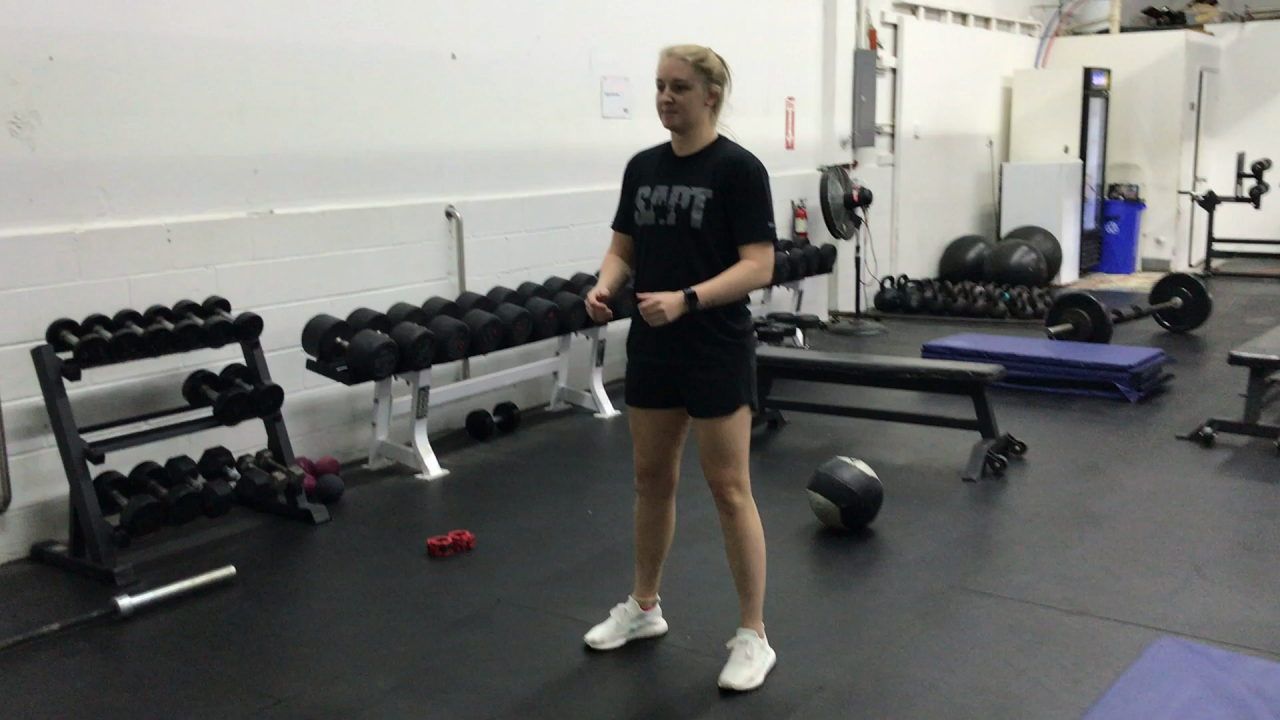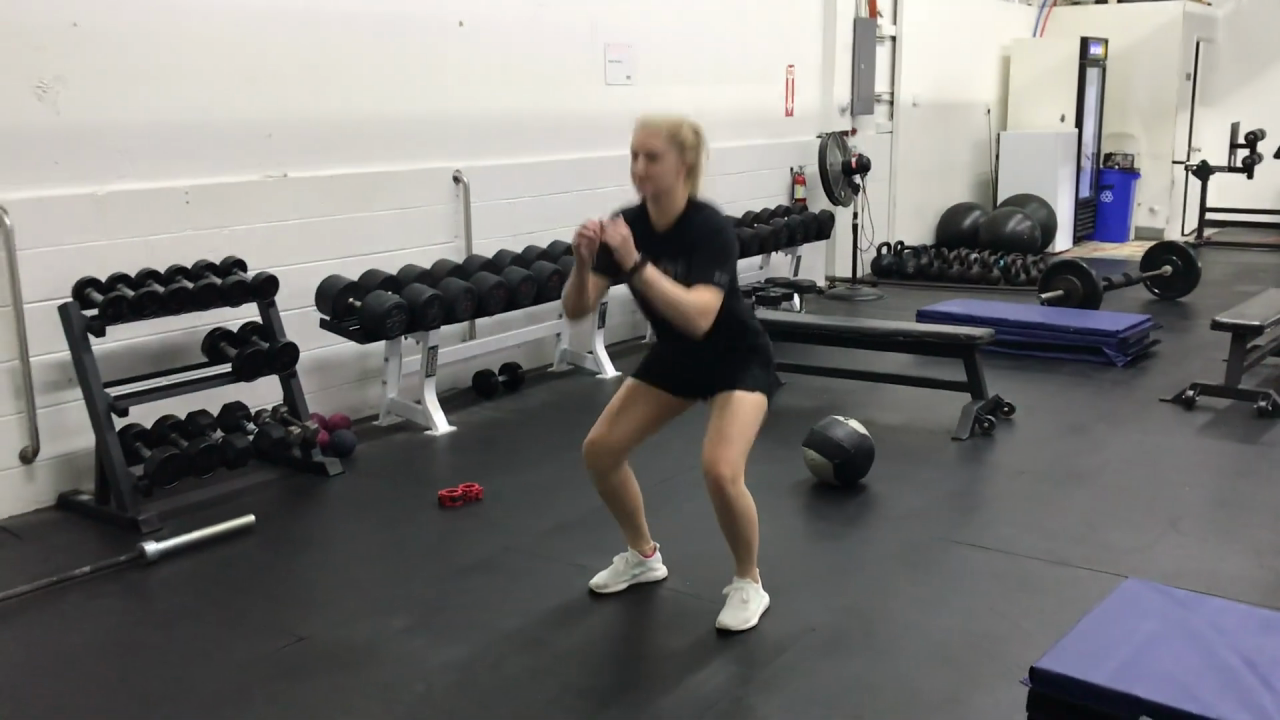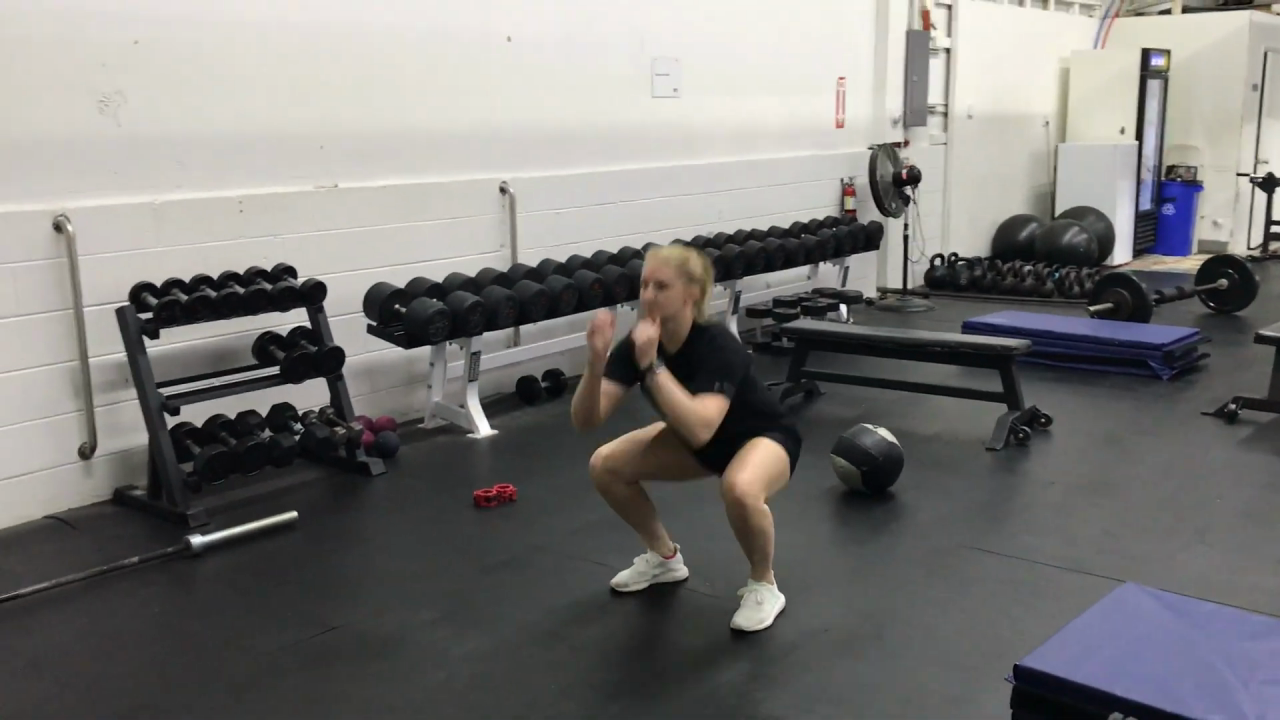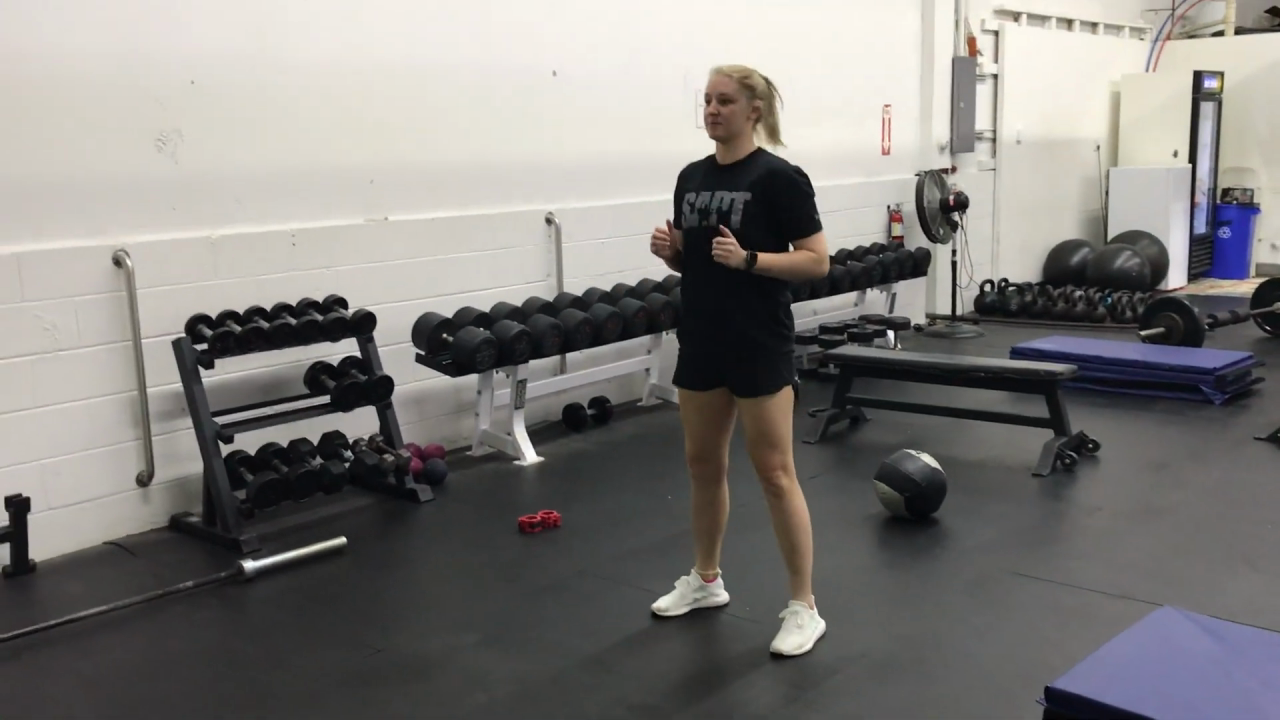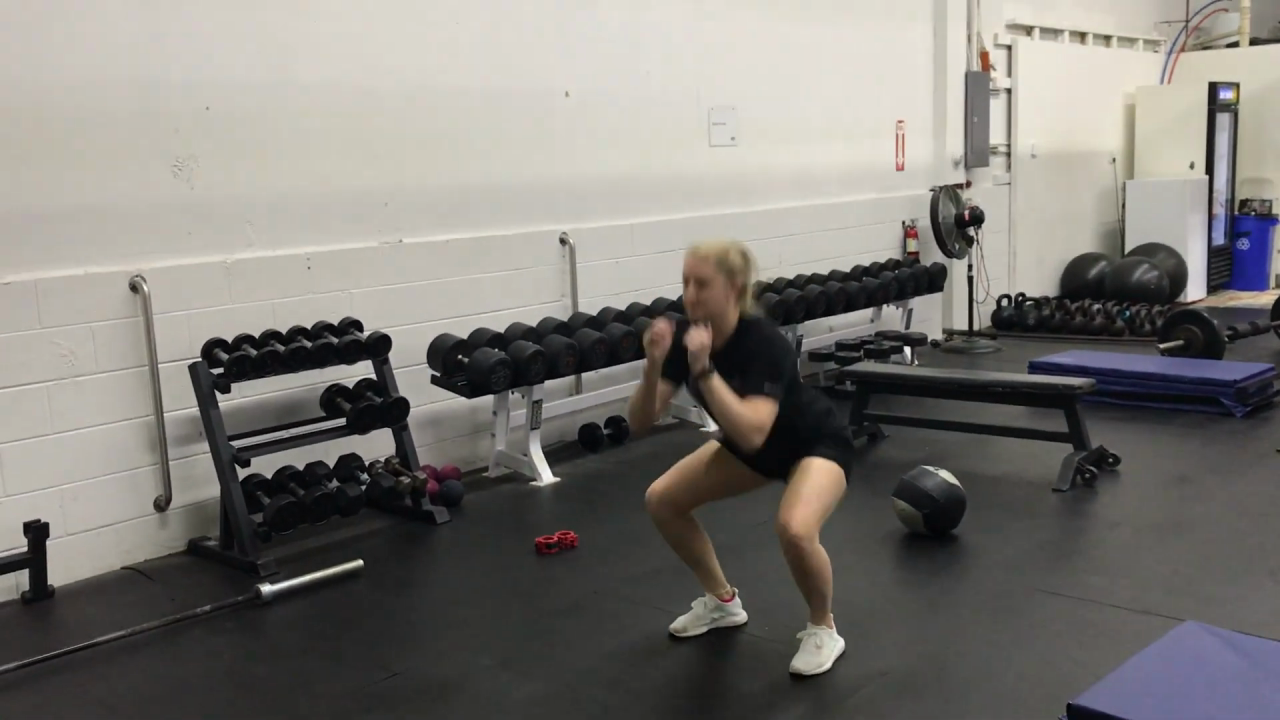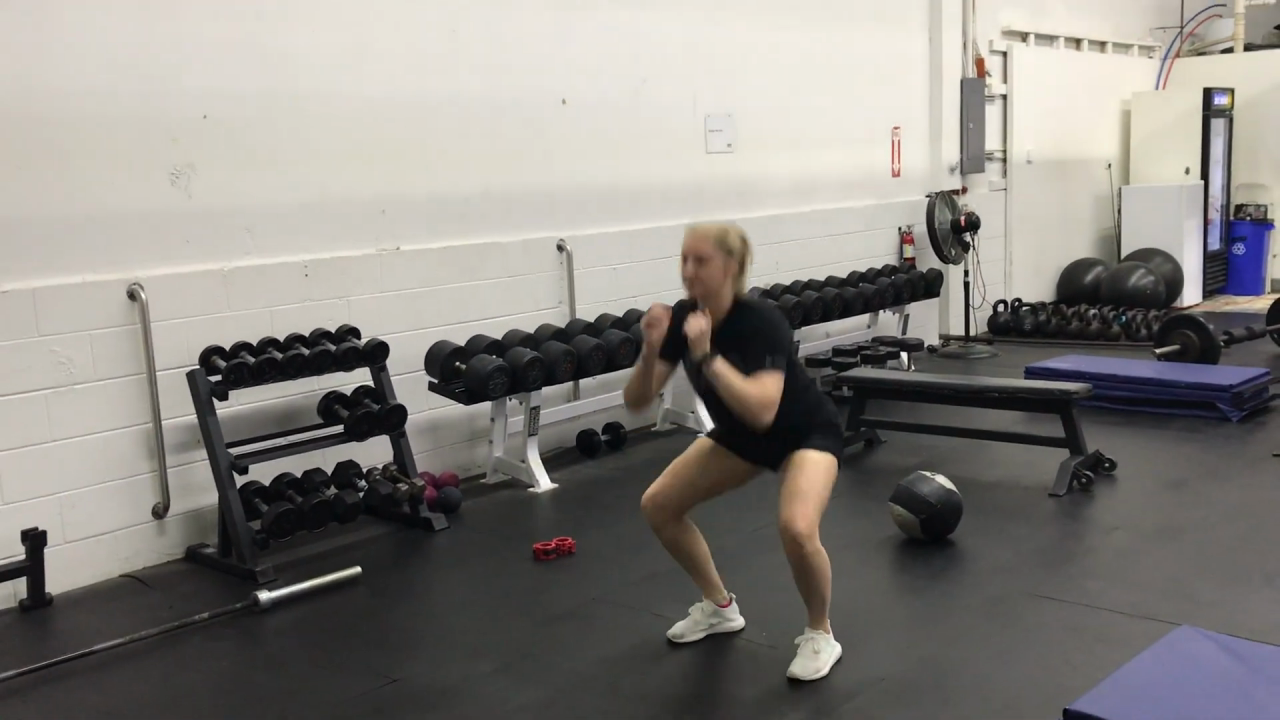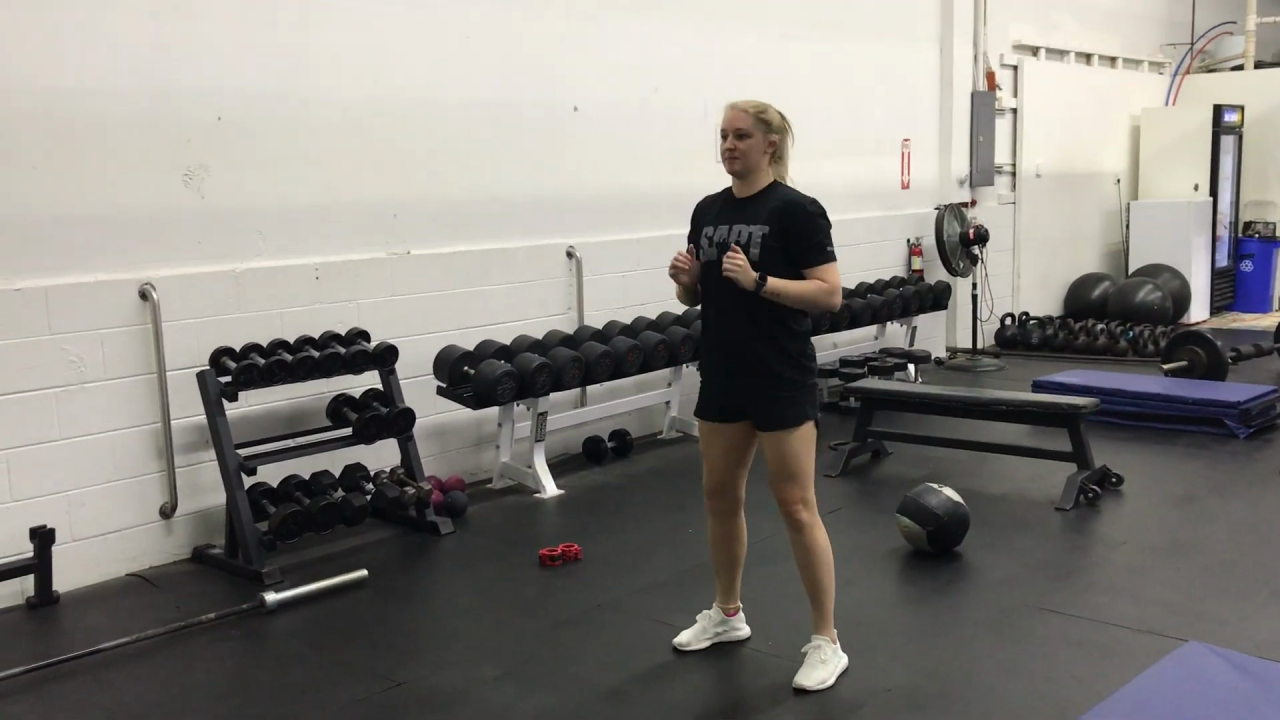
dt=0.7s
person 1, frame 1
left shoulder: (738, 168)
right shoulder: (642, 167)
left elbow: (758, 267)
right elbow: (623, 250)
left wrist: (686, 300)
right wrist: (603, 289)
left hip: (717, 353)
right hip: (650, 349)
left knee: (728, 488)
right knee: (651, 480)
left ankle: (753, 636)
right ankle: (643, 608)
person 1, frame 2
left shoulder: (710, 230)
right shoulder: (626, 224)
left elbow: (698, 318)
right elbow: (577, 310)
left wrist: (636, 264)
right wrist: (582, 264)
left hip: (738, 361)
right hip: (673, 357)
left knee: (720, 470)
right knee: (598, 451)
left ankle: (748, 583)
right ankle: (643, 556)
person 1, frame 3
left shoulder: (719, 347)
right shoulder: (639, 342)
left elbow: (699, 430)
right elbow: (585, 420)
left wrist: (651, 365)
right wrist: (596, 361)
left hip: (763, 435)
right hip: (693, 435)
left knee: (739, 491)
right knee: (605, 466)
left ankle: (764, 586)
right ankle: (665, 556)
person 1, frame 4
left shoulder: (779, 178)
right shoulder: (692, 176)
left elbow: (817, 261)
left wrist: (747, 259)
right wrist: (668, 248)
left hip: (759, 346)
right hip: (699, 343)
left knee: (773, 473)
right knee: (703, 466)
left ankle: (804, 608)
right ankle: (706, 580)
person 1, frame 5
left shoulder: (765, 343)
right shoulder: (685, 339)
left elbow: (750, 435)
right elbow: (640, 421)
left wrist: (705, 371)
right wrist: (653, 367)
left hip: (818, 446)
right hip: (745, 443)
left knee: (795, 529)
right knee: (661, 500)
left ankle: (822, 628)
right ankle: (722, 601)
person 1, frame 6
left shoulder: (761, 320)
right shoulder: (682, 318)
left elbow: (762, 410)
right elbow: (637, 401)
left wrist: (706, 355)
right wrist: (651, 350)
left hip: (808, 434)
right hip: (737, 431)
left knee: (796, 528)
right knee: (657, 505)
left ankle: (820, 634)
right ankle: (719, 606)
person 1, frame 7
left shoulder: (797, 210)
right shoulder: (709, 210)
left elbow: (829, 297)
right elbow: (694, 297)
left wrist: (756, 279)
right wrist: (685, 276)
left hip: (781, 382)
right hip: (721, 379)
left knee: (795, 507)
right knee: (721, 499)
left ankle: (827, 642)
right ankle: (727, 615)
